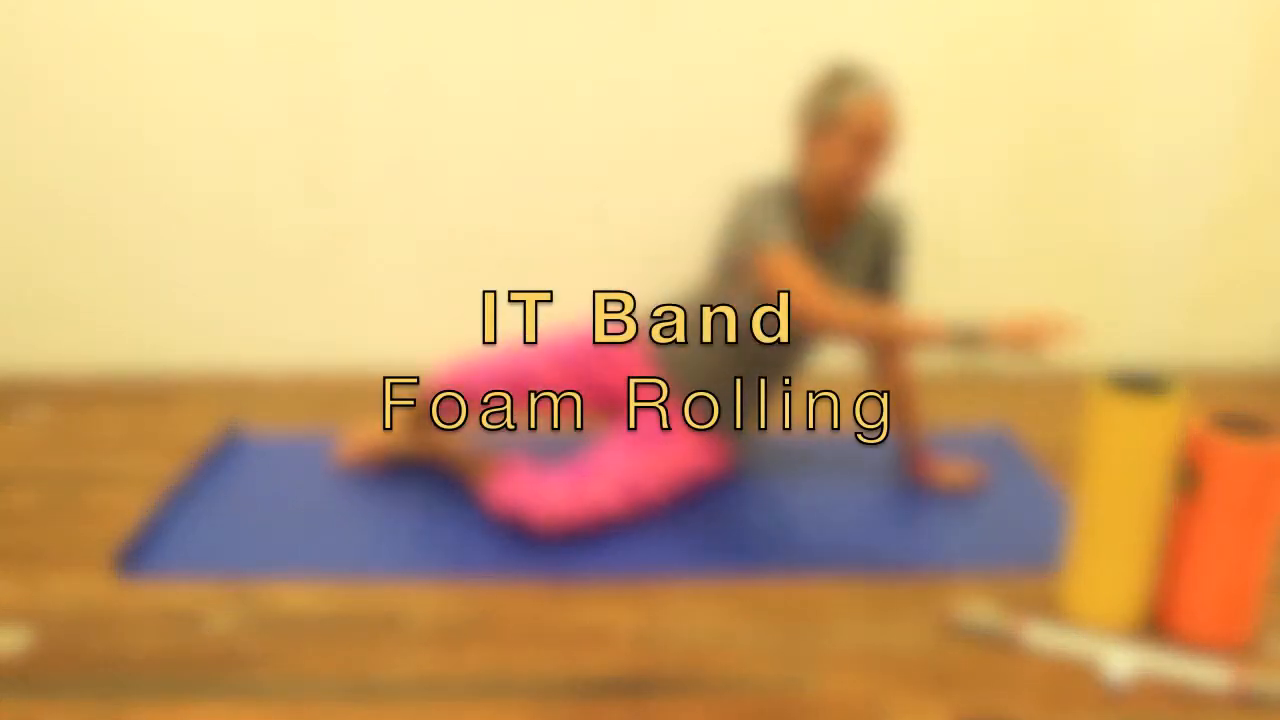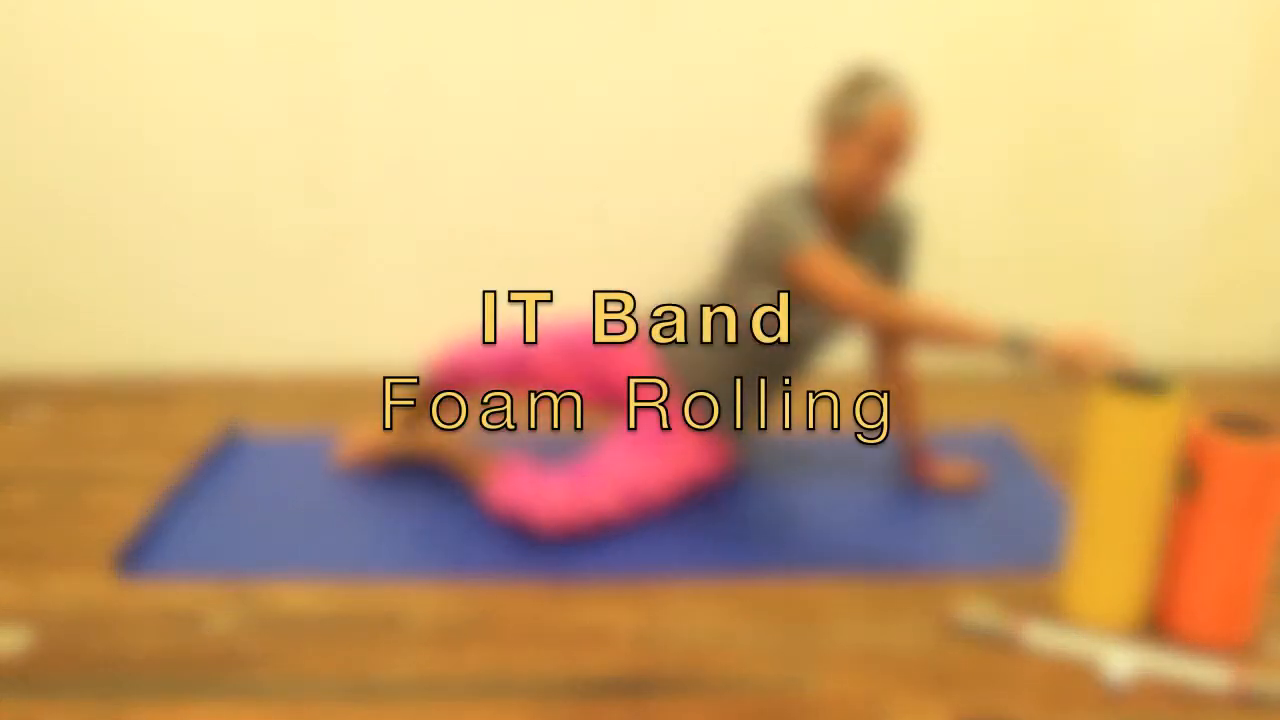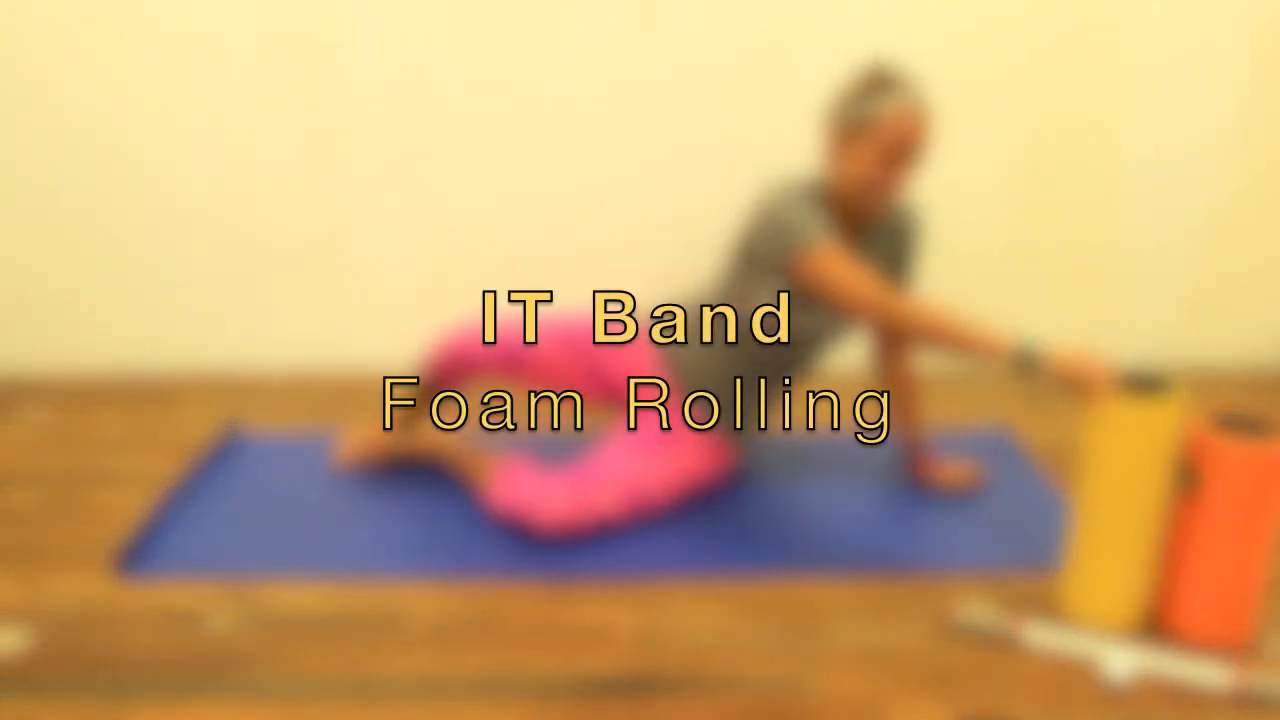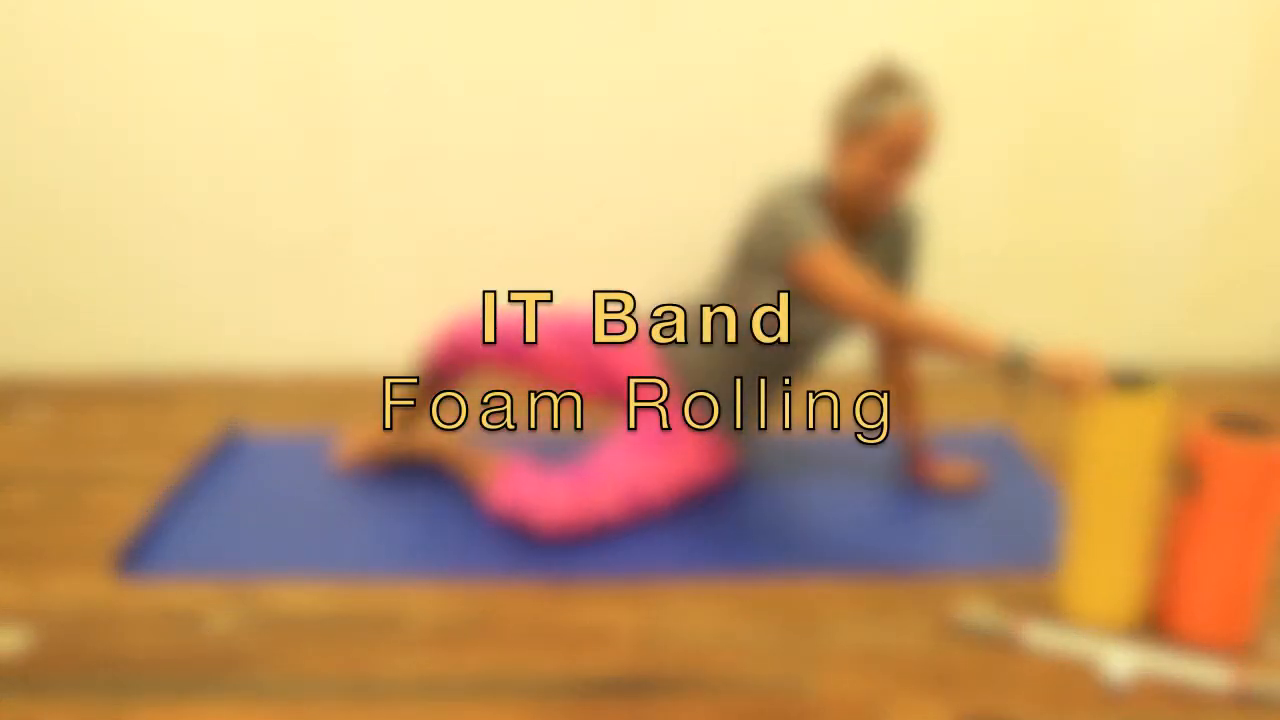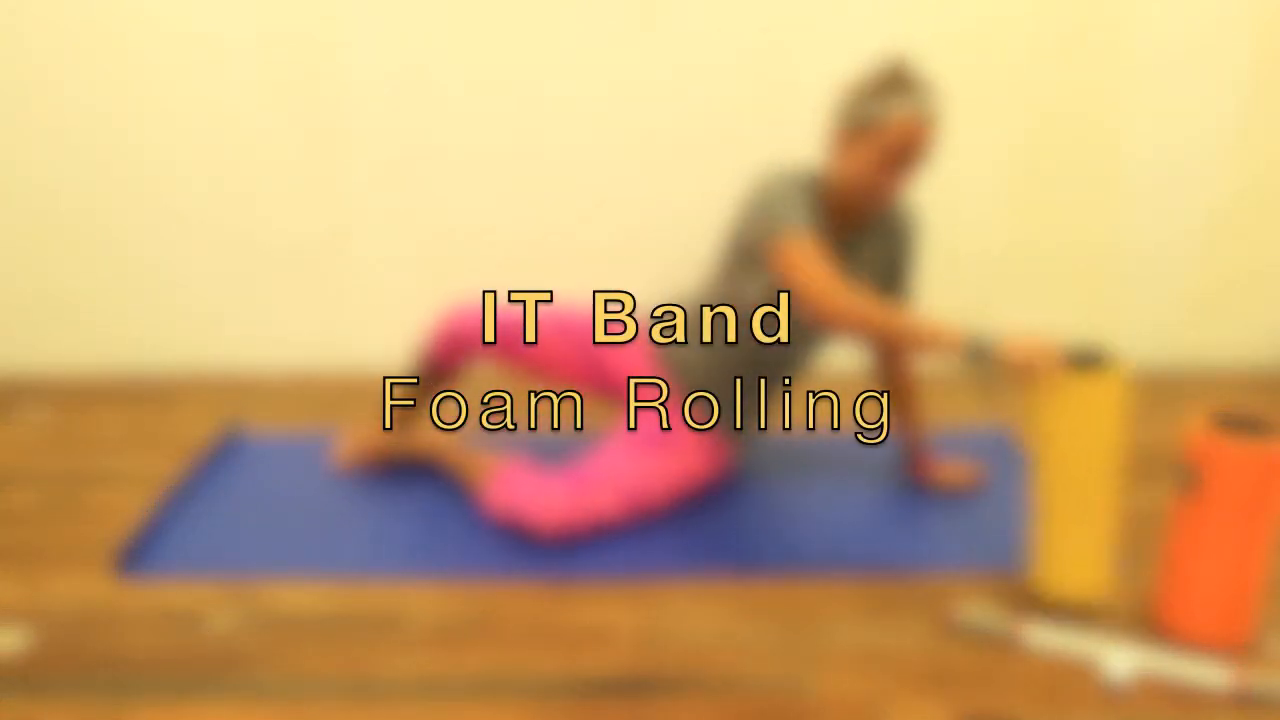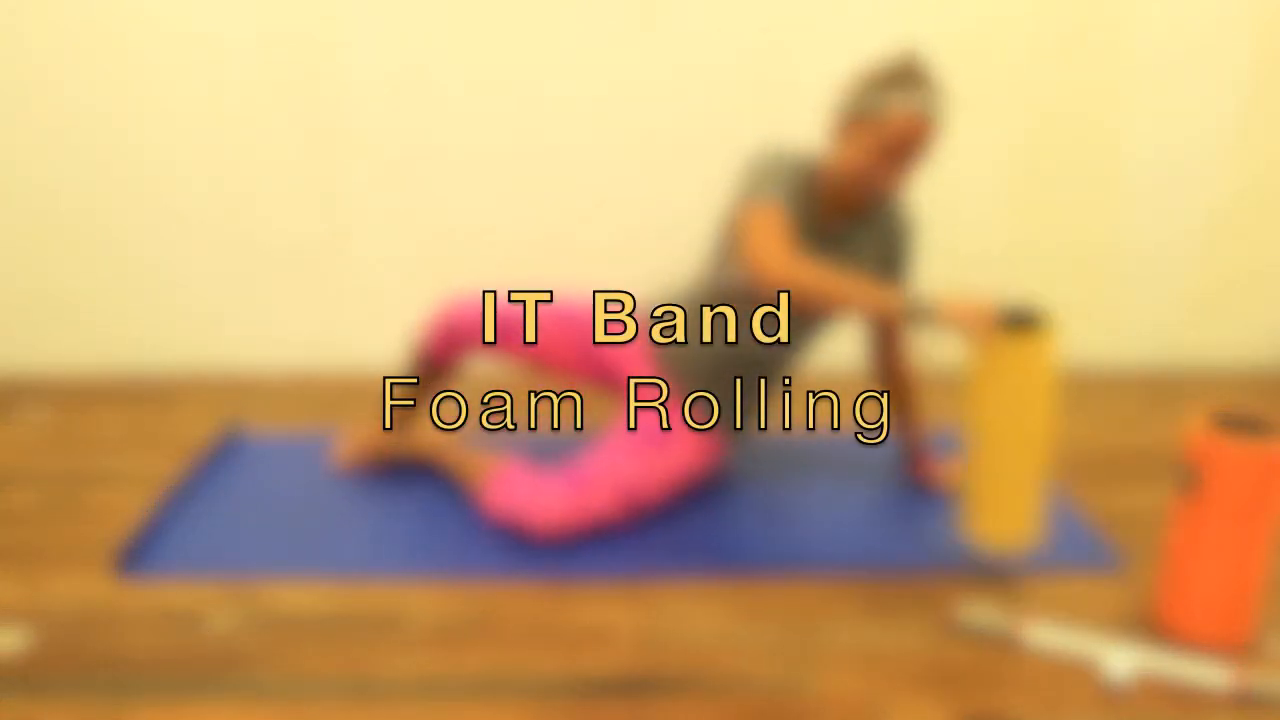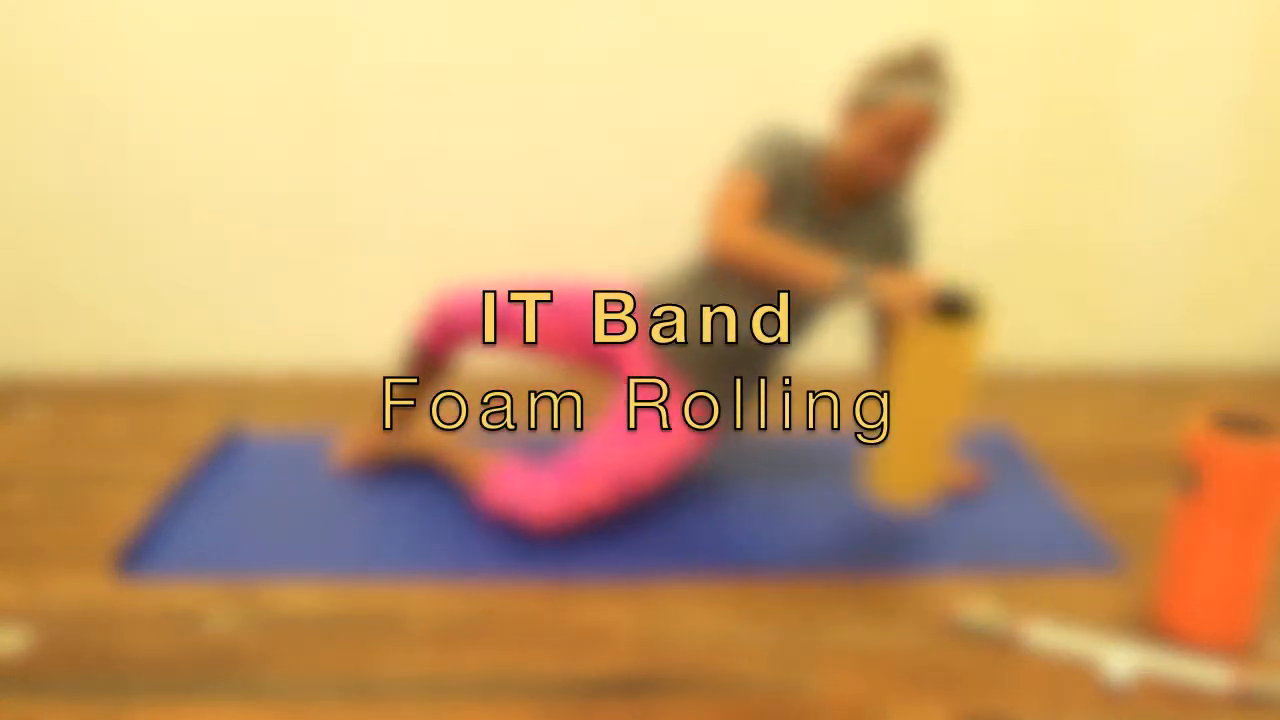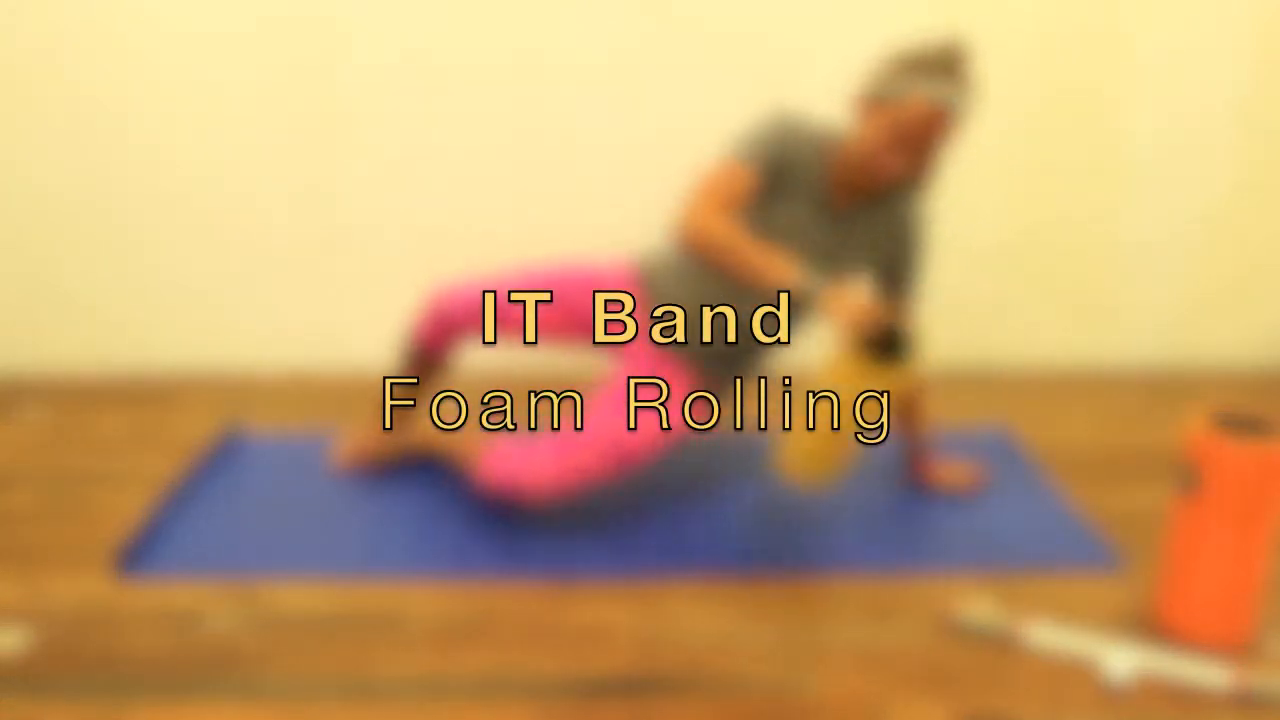
dt=0.1s
person 1, frame 1
left shoulder: (881, 230)
right shoulder: (761, 210)
left elbow: (885, 347)
right elbow: (819, 314)
left wrist: (918, 459)
right wrist: (973, 331)
left hip: (700, 432)
right hip: (645, 361)
left knee: (546, 508)
right knee: (468, 387)
left ankle: (446, 452)
right ankle: (416, 431)
person 1, frame 2
left shoulder: (890, 230)
right shoulder: (784, 210)
left elbow: (891, 349)
right elbow: (870, 309)
left wrist: (918, 458)
right wrist: (1028, 342)
left hip: (703, 429)
right hip: (652, 356)
left knee: (546, 507)
right knee: (472, 363)
left ankle: (441, 450)
right ankle: (413, 427)
person 1, frame 3
left shoulder: (894, 231)
right shoulder: (791, 210)
left elbow: (893, 346)
right elbow: (884, 307)
left wrist: (919, 457)
right wrist: (1034, 356)
left hip: (703, 430)
right hip: (653, 353)
left knee: (545, 510)
right knee: (472, 348)
left ankle: (442, 447)
right ankle: (409, 429)
person 1, frame 4
left shoulder: (896, 231)
right shoulder: (789, 207)
left elbow: (894, 347)
right elbow: (877, 309)
left wrist: (920, 458)
right wrist: (1025, 359)
left hip: (702, 432)
right hip: (653, 354)
left knee: (547, 512)
right knee: (470, 338)
left ankle: (439, 447)
right ankle: (409, 427)
person 1, frame 5
left shoulder: (890, 232)
right shoulder: (786, 196)
left elbow: (893, 352)
right elbow: (831, 300)
left wrist: (920, 457)
right wrist: (988, 346)
left hip: (696, 422)
right hip: (644, 347)
left knee: (540, 511)
right knee: (463, 330)
left ankle: (433, 445)
right ankle: (398, 429)
person 1, frame 6
left shoulder: (887, 230)
right shoulder: (780, 173)
left elbow: (890, 354)
right elbow: (774, 270)
left wrist: (920, 459)
right wrist: (926, 306)
left hip: (694, 422)
right hip: (646, 343)
left knee: (536, 514)
right knee: (458, 322)
left ankle: (426, 445)
right ankle: (401, 426)
person 1, frame 7
left shoulder: (887, 225)
right shoulder: (780, 155)
left elbow: (890, 351)
right elbow: (727, 237)
right wrist: (863, 280)
left hip: (689, 397)
right hip: (644, 320)
left knee: (531, 507)
right knee: (453, 315)
left ankle: (424, 446)
right ankle: (396, 424)
person 1, frame 8
left shoulder: (894, 223)
right shoulder: (787, 141)
right elbow: (699, 222)
left wrist: (921, 459)
right wrist: (815, 289)
left hip: (685, 375)
right hip: (640, 298)
left knee: (519, 476)
right knee: (451, 309)
left ankle: (422, 440)
right ankle: (394, 418)
